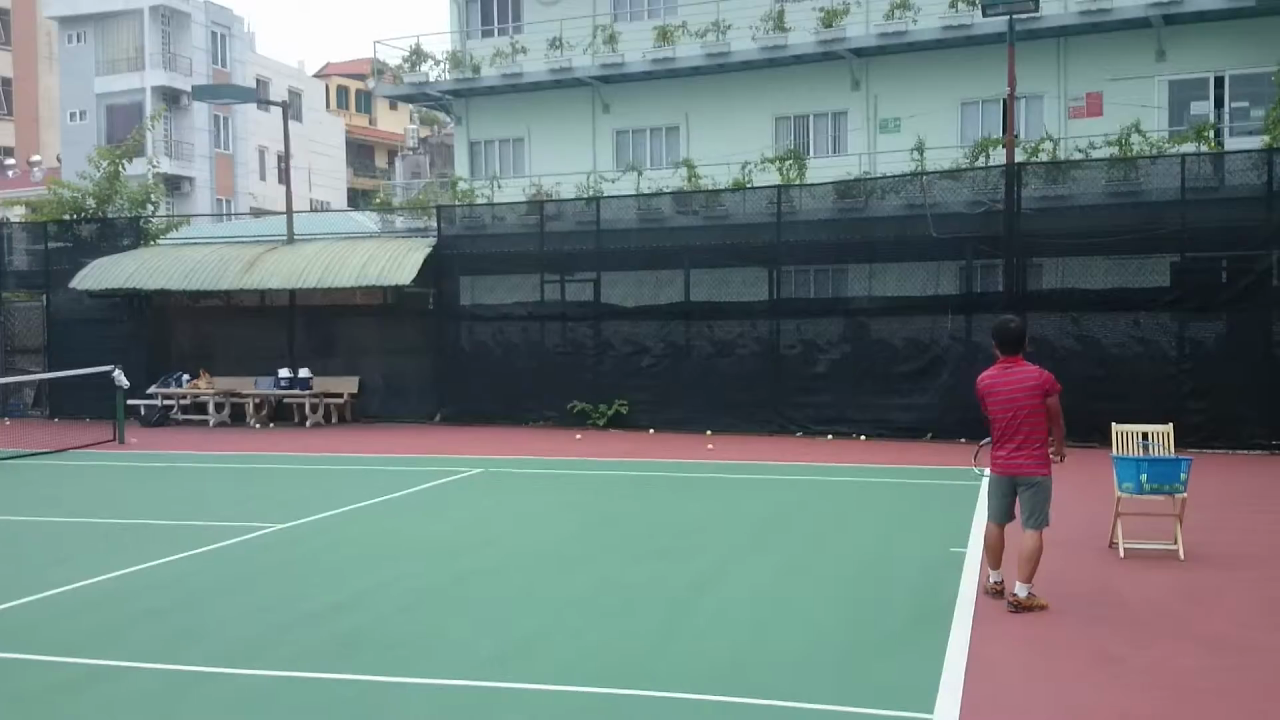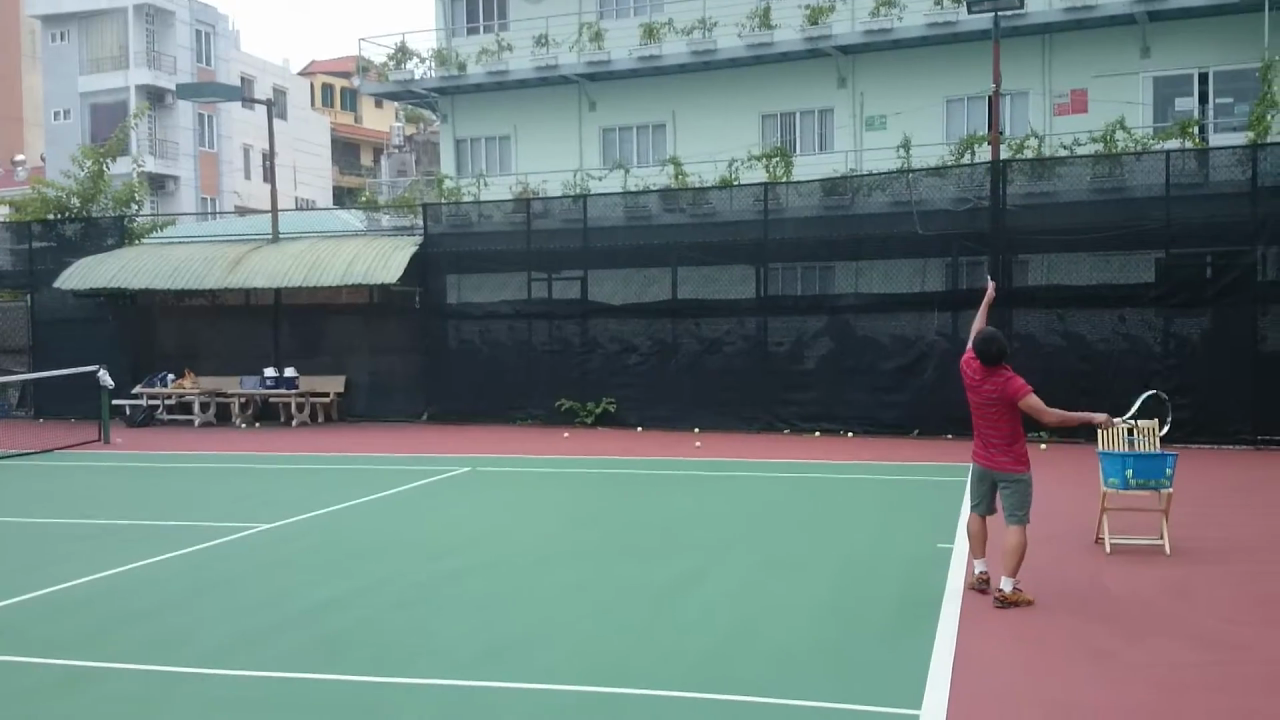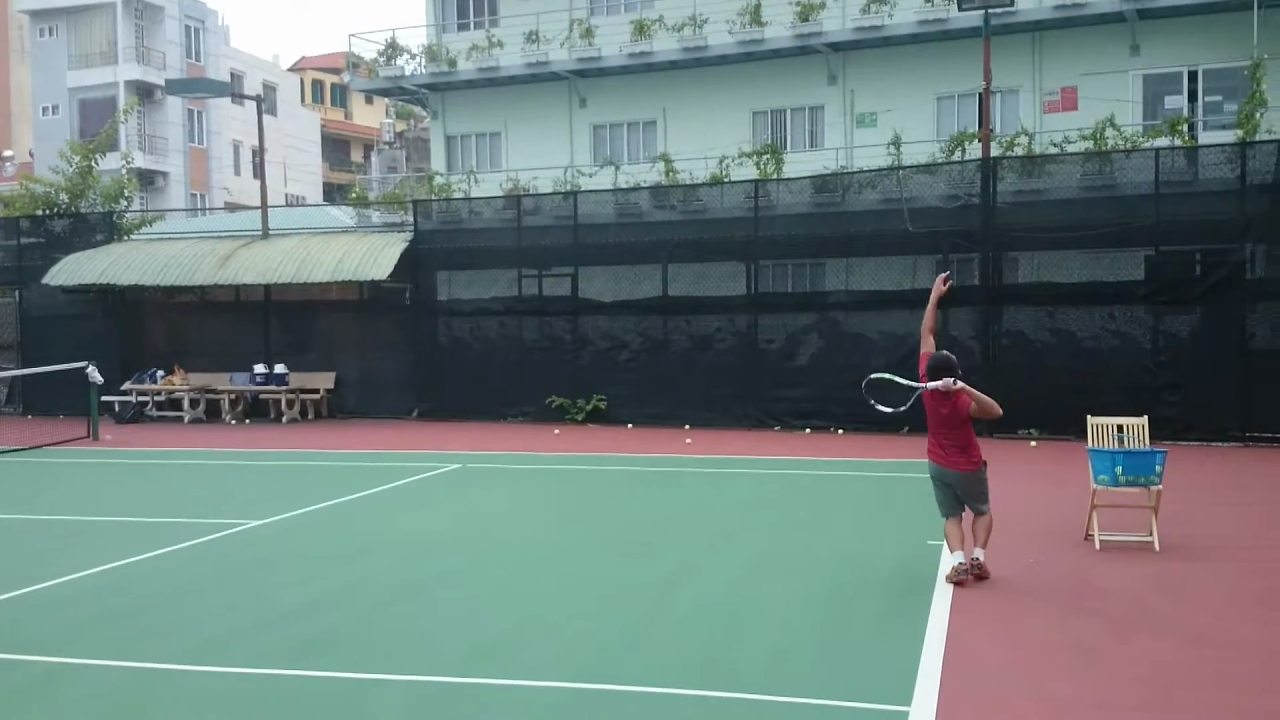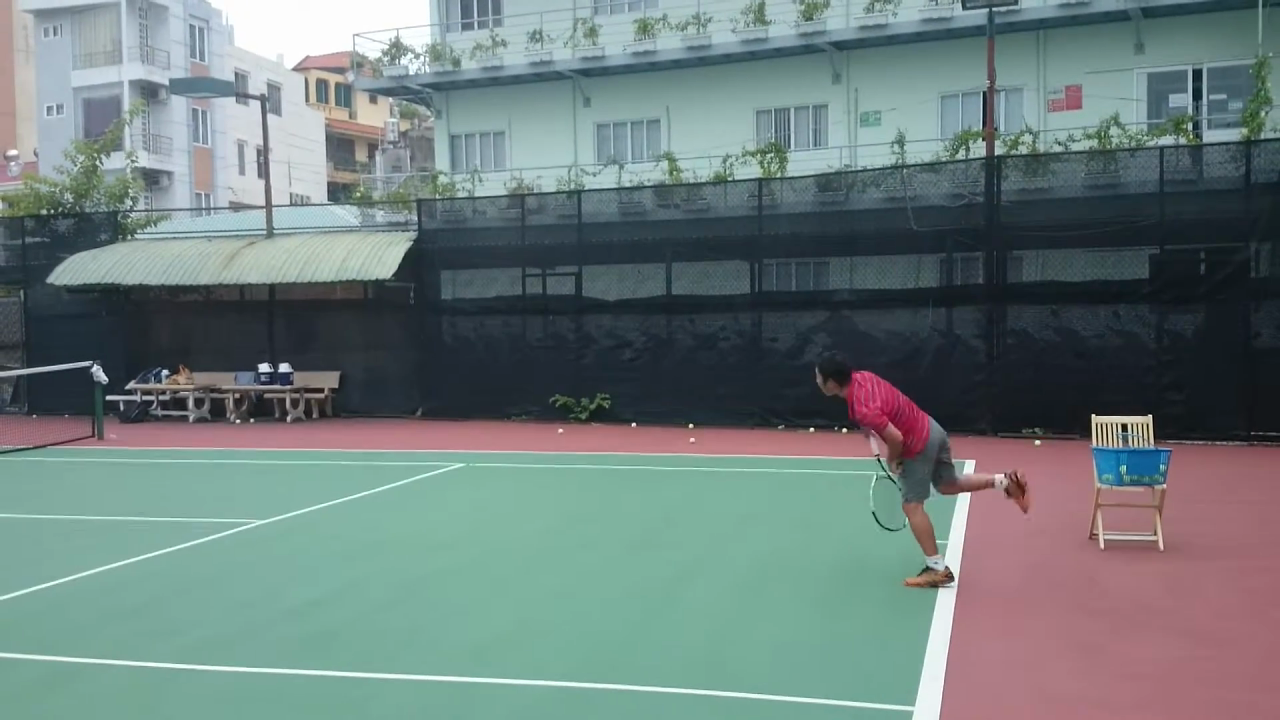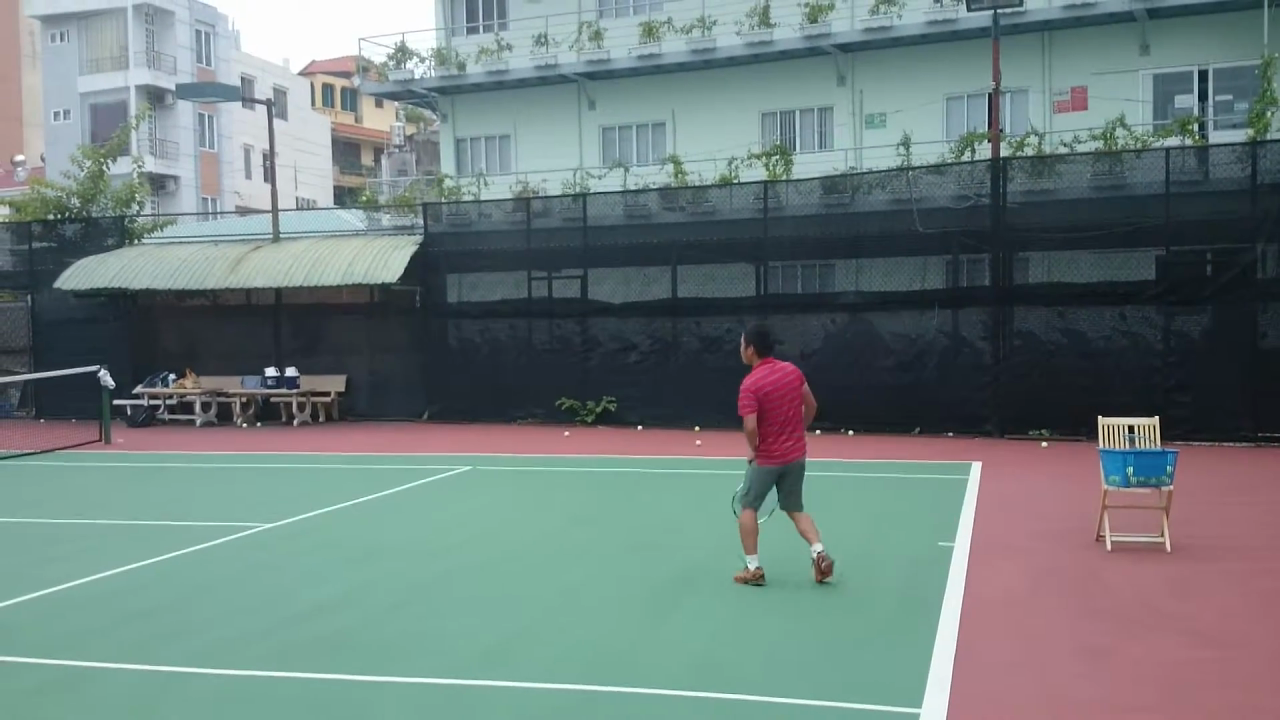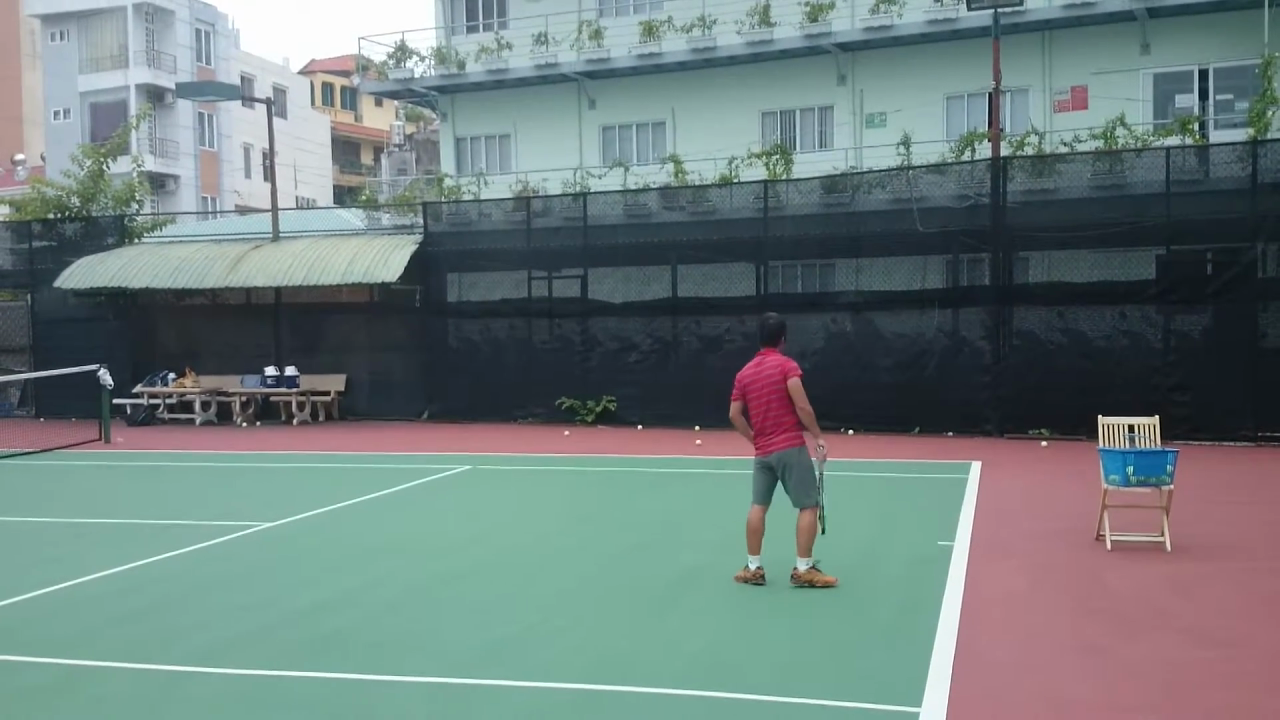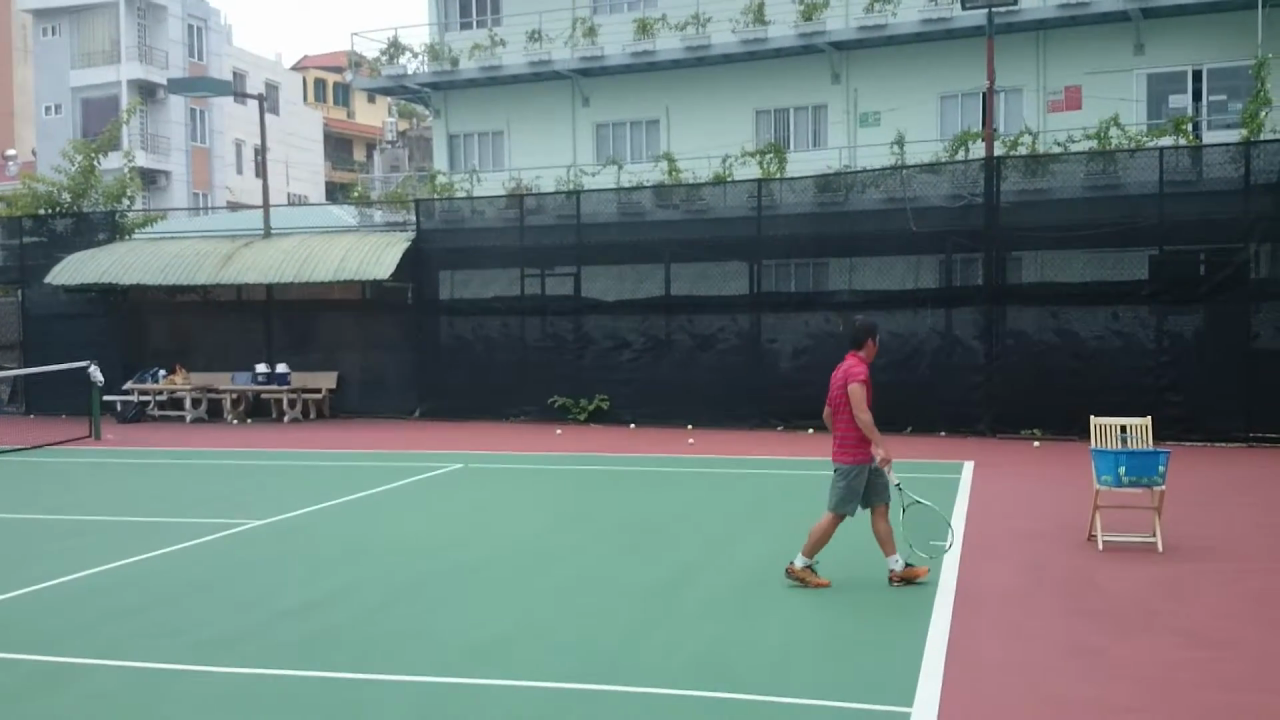
dt=0.7s
person 1, frame 1
left shoulder: (984, 381)
right shoulder: (1042, 378)
right elbow: (1057, 424)
right wrist: (1058, 450)
left hip: (1001, 466)
right hip: (1035, 467)
left knee: (995, 523)
right knee: (1032, 529)
left ankle: (995, 582)
right ankle: (1021, 594)
person 1, frame 2
left shoulder: (968, 369)
right shoulder: (1012, 385)
left elbow: (974, 333)
right elbow: (1048, 416)
left wrist: (987, 298)
right wrist: (1091, 417)
left hip: (982, 462)
right hip: (1013, 467)
left knee: (977, 513)
right knee: (1015, 524)
left ankle: (980, 573)
right ankle: (1007, 589)
person 1, frame 3
left shoulder: (929, 379)
right shoulder: (961, 401)
left elbow: (927, 335)
right elbow: (996, 412)
left wrist: (935, 295)
right wrist: (966, 391)
left hip: (940, 466)
right hip: (968, 467)
left knee: (952, 517)
right knee: (982, 512)
left ankle: (959, 562)
right ankle: (976, 558)
person 1, frame 4
left shoulder: (863, 409)
right shoulder: (861, 377)
left elbow: (895, 439)
left wrist: (892, 460)
right wrist: (874, 435)
left hip: (917, 447)
right hip: (930, 429)
left knee: (912, 506)
right knee: (952, 486)
left ankle: (938, 568)
right ankle: (1005, 481)
person 1, frame 5
left shoulder: (749, 385)
right shoulder: (793, 371)
left elbow: (750, 428)
right elbow: (811, 406)
left wrist: (753, 450)
left hip: (767, 460)
right hip: (796, 456)
left knee: (747, 508)
right knee: (795, 510)
left ankle: (753, 568)
right ankle: (819, 553)
person 1, frame 6
left shoulder: (744, 373)
right shoulder: (787, 366)
left elbow: (735, 415)
right elbow: (802, 406)
right wrist: (818, 437)
left hip: (763, 452)
right hip: (791, 448)
left knee: (758, 507)
right knee: (808, 507)
left ankle: (753, 567)
right ankle: (803, 569)
person 1, frame 7
left shoulder: (842, 369)
right shoulder: (857, 369)
left elbow: (828, 415)
right elbow: (859, 412)
right wrist: (877, 444)
left hip: (861, 455)
right hip: (854, 458)
left knee: (880, 506)
right knee: (836, 513)
left ankle: (897, 568)
right ankle: (800, 566)
